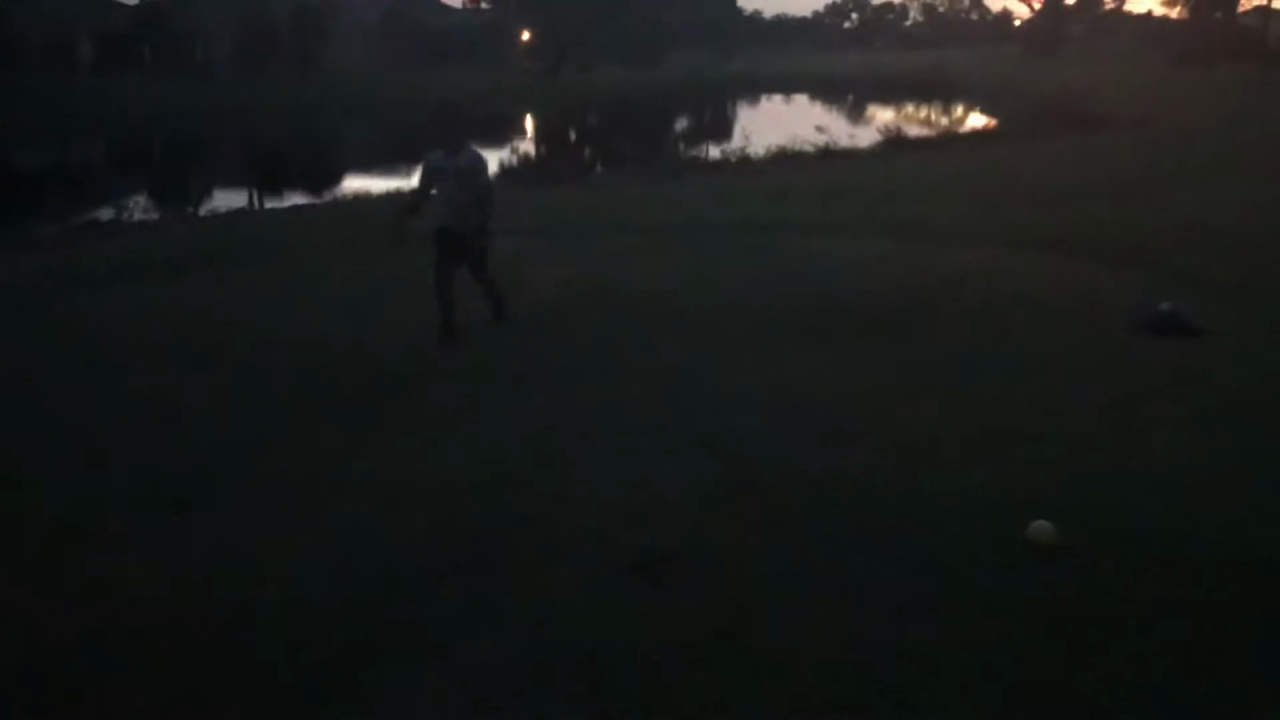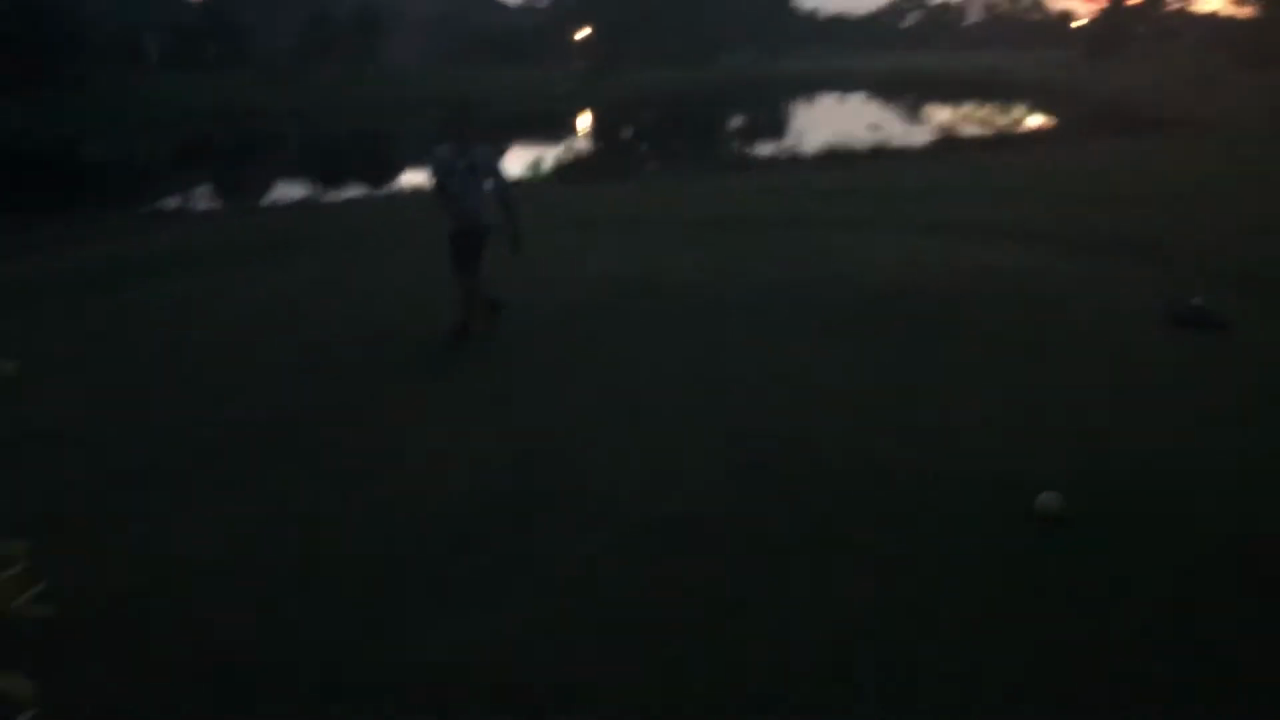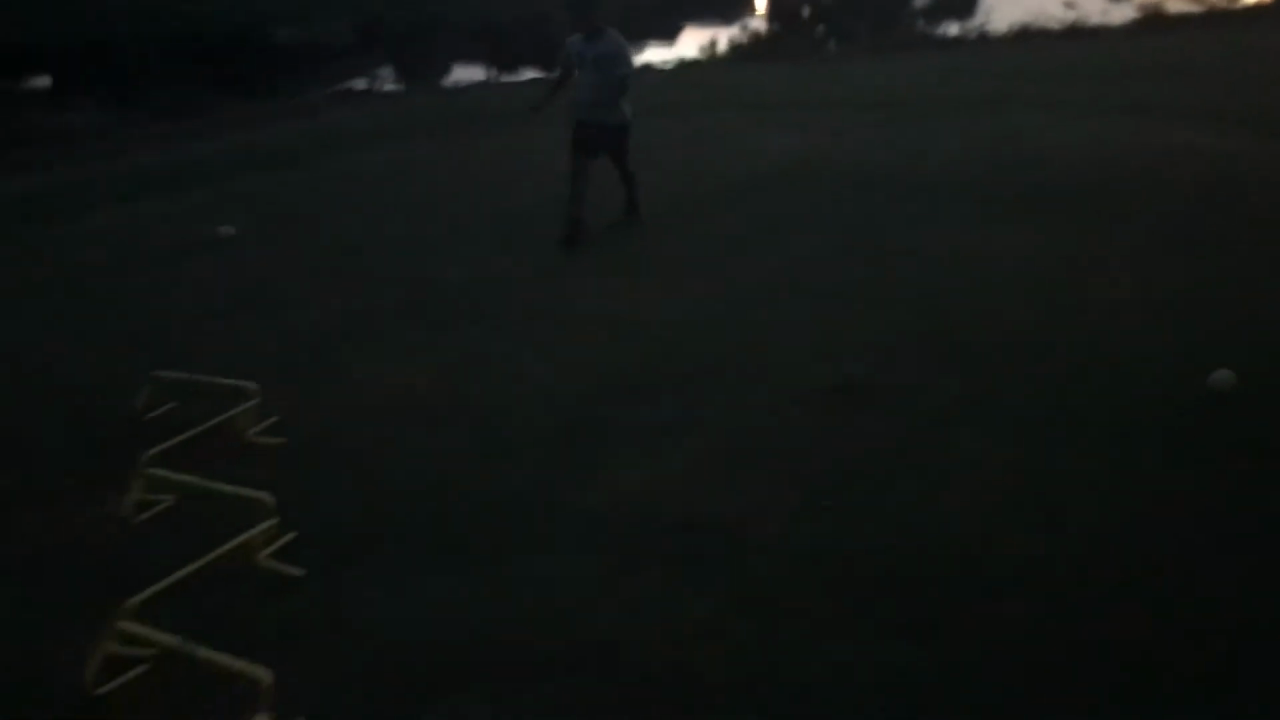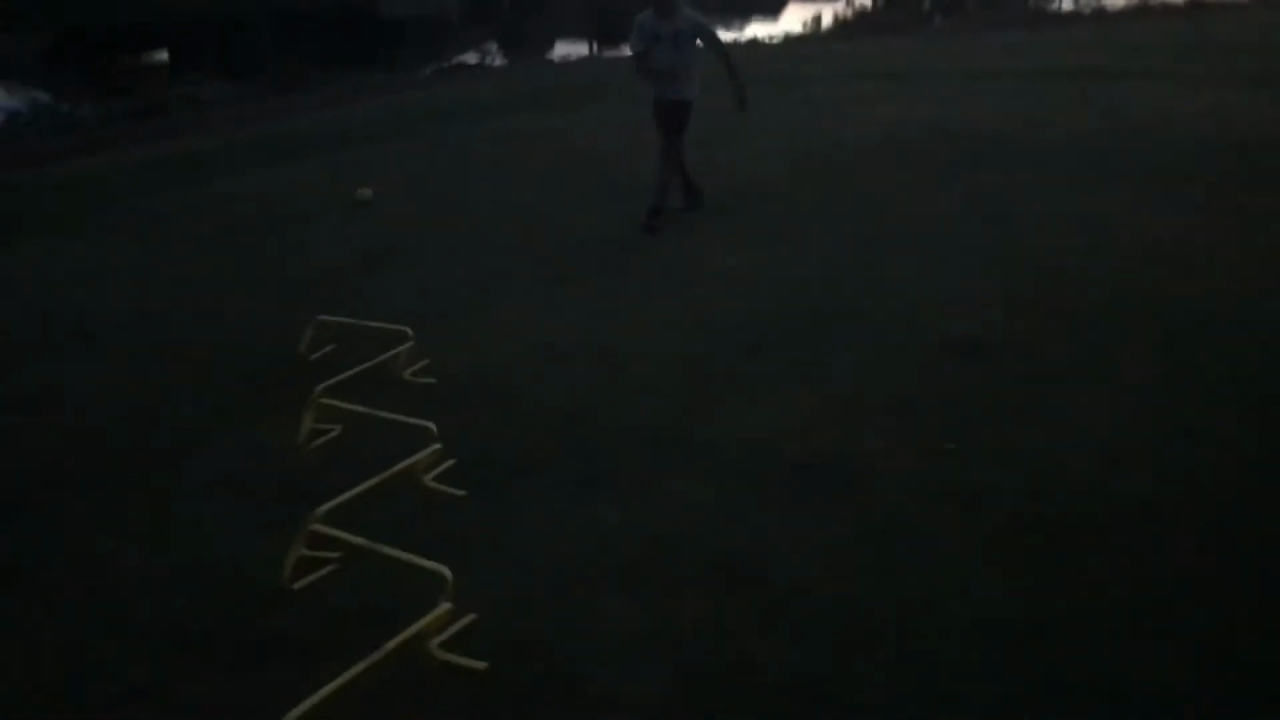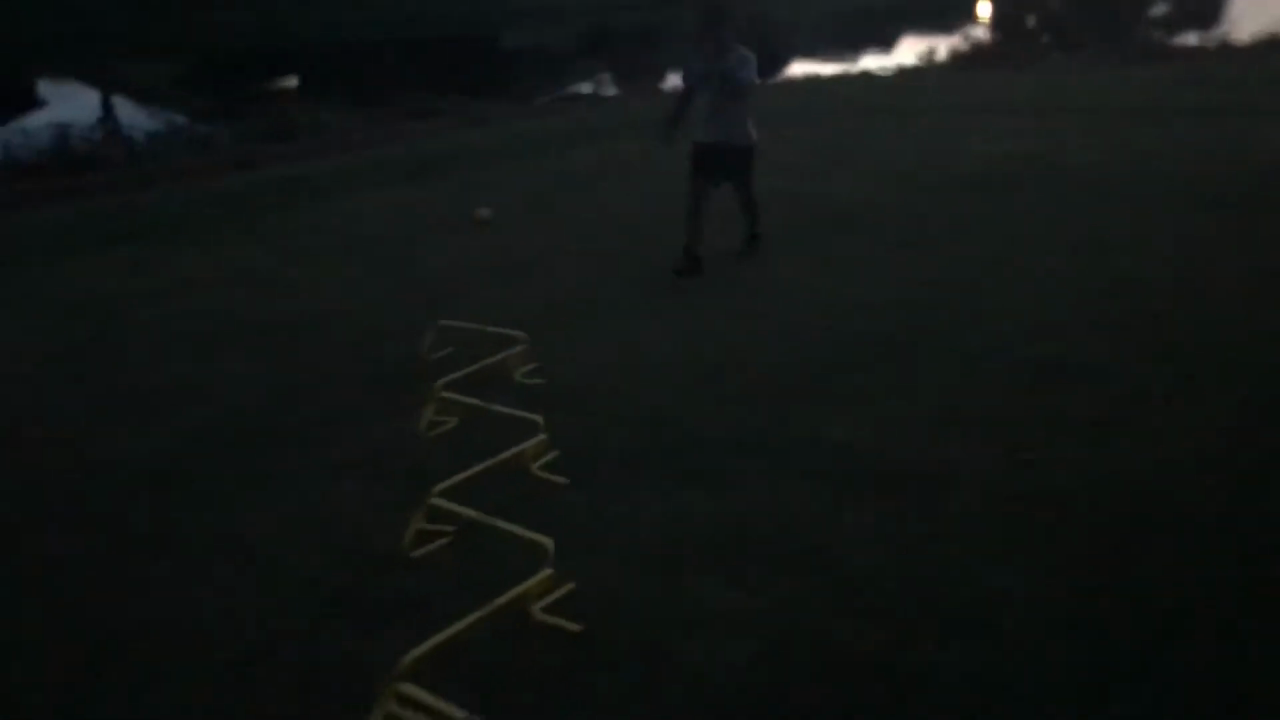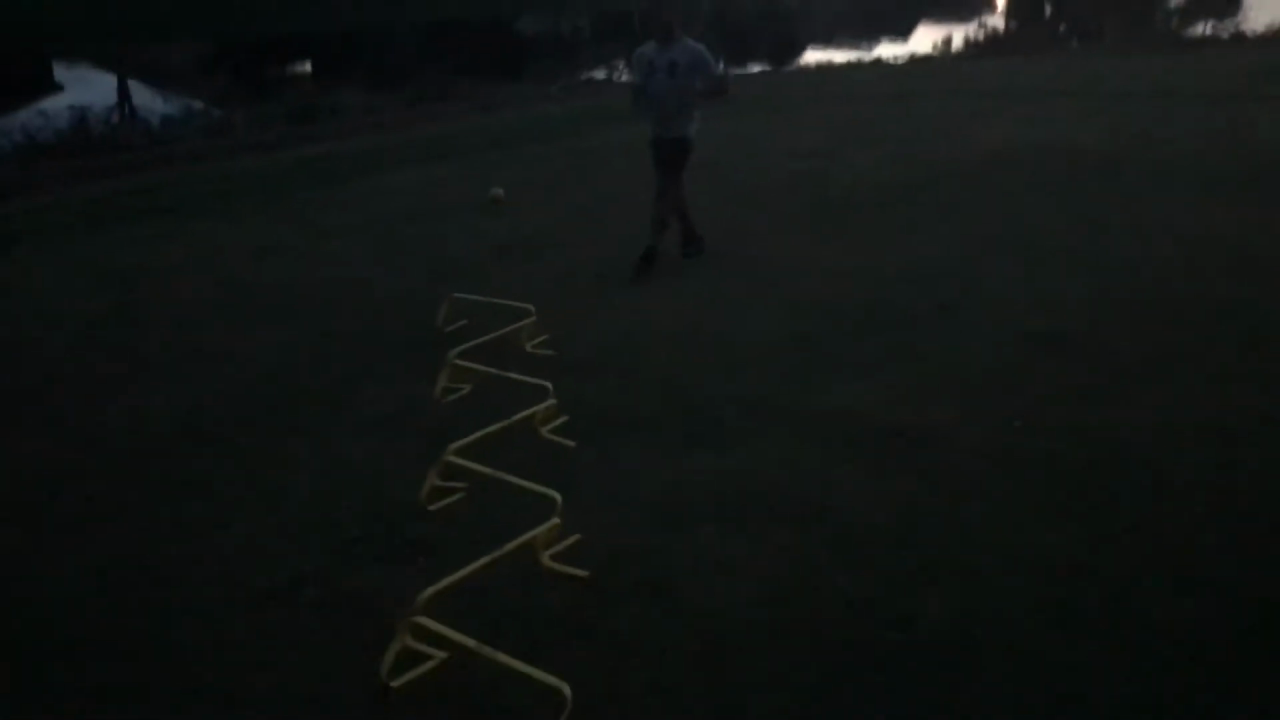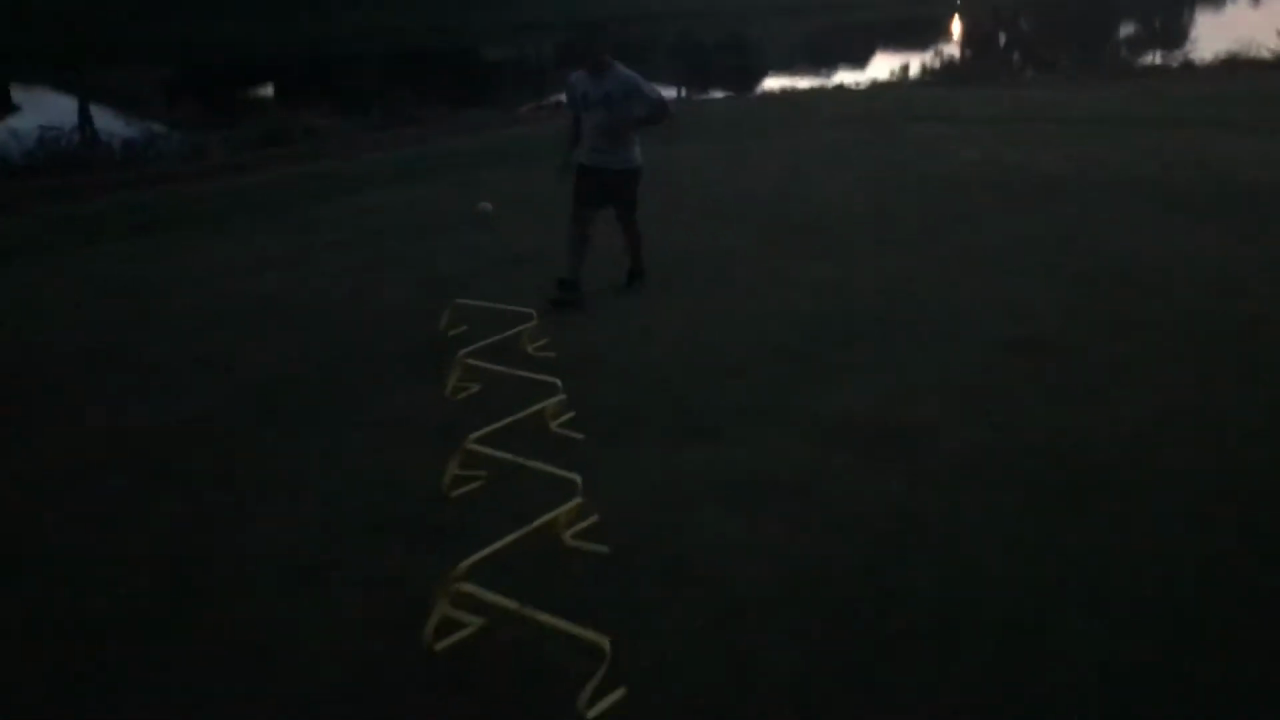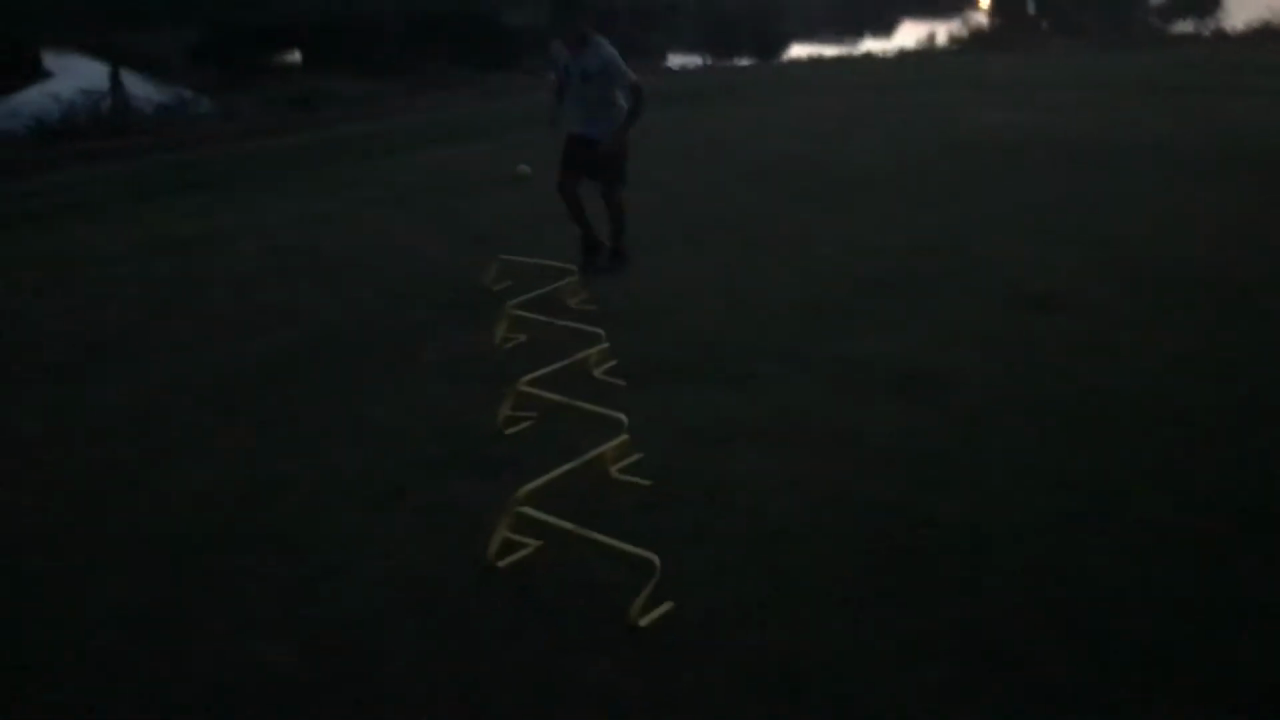
dt=0.5s
person 1, frame 1
left shoulder: (473, 159)
right shoulder: (434, 160)
left elbow: (486, 196)
right elbow: (423, 193)
left wrist: (480, 231)
right wrist: (406, 217)
left hip: (474, 227)
right hip: (446, 227)
left knee: (479, 274)
right knee: (442, 275)
left ankle: (496, 303)
right ankle: (448, 323)
person 1, frame 2
left shoulder: (484, 155)
right shoulder: (441, 154)
left elbow: (502, 192)
right elbow: (440, 189)
left wrist: (515, 229)
right wrist: (455, 212)
left hip: (477, 224)
right hip: (456, 224)
left knee: (469, 273)
right knee: (463, 273)
left ankle: (464, 325)
right ankle: (490, 305)
person 1, frame 3
left shoulder: (617, 45)
right shoulder: (574, 44)
left elbow: (622, 87)
right elbow: (565, 76)
left wrist: (592, 105)
right wrist: (545, 102)
left hip: (614, 118)
right hip: (585, 118)
left knee: (621, 166)
right knee: (577, 168)
left ankle: (632, 204)
right ankle: (574, 225)
person 1, frame 4
left shoulder: (691, 21)
right shoulder: (642, 22)
left elbow: (721, 52)
right elbow: (639, 63)
left wrist: (738, 88)
right wrist: (662, 76)
left hip: (682, 95)
right hip: (660, 94)
left knee: (669, 149)
right knee: (673, 149)
left ankle: (656, 211)
right ankle: (691, 191)
person 1, frame 5
left shoulder: (744, 59)
right shoulder: (698, 61)
left elbow: (740, 93)
right elbow: (688, 94)
left wrist: (707, 67)
right wrist: (672, 125)
left hip: (739, 140)
right hip: (706, 139)
left knee: (744, 192)
right knee: (696, 195)
left ankle: (753, 233)
right ankle: (691, 256)
person 1, frame 6
left shoulder: (693, 53)
right shoulder: (643, 55)
left elbow: (722, 87)
right elbow: (638, 95)
left wrist: (692, 97)
right wrist: (654, 113)
left hip: (680, 132)
right hip: (658, 131)
left knee: (665, 189)
right knee: (671, 188)
left ankle: (650, 254)
right ankle: (691, 236)
person 1, frame 7
left shoulder: (627, 79)
right shoulder: (575, 82)
left elbow: (662, 110)
left wrist: (627, 124)
right wrist: (570, 153)
left hip: (624, 163)
right hip: (589, 162)
left knee: (627, 220)
right knee: (579, 219)
left ankle: (637, 268)
right ankle: (571, 285)
person 1, frame 8
left shoulder: (605, 56)
right shoulder: (560, 49)
left elbow: (637, 96)
left wrist: (619, 136)
right wrist: (557, 107)
left hip: (610, 135)
right hip: (578, 131)
left knee: (610, 193)
right knee: (565, 185)
left ankle: (619, 251)
right ankle: (591, 242)
